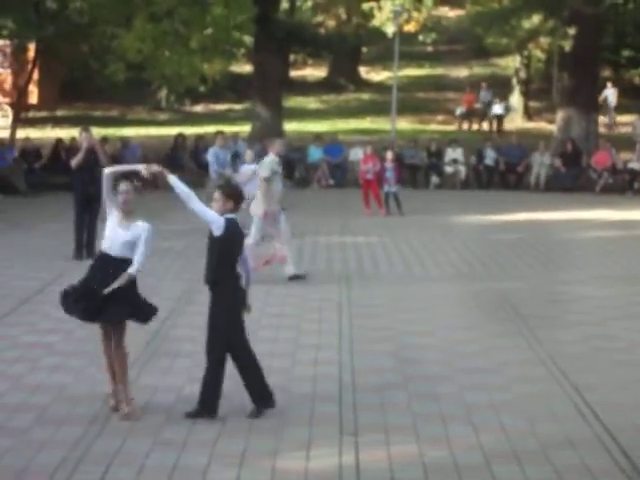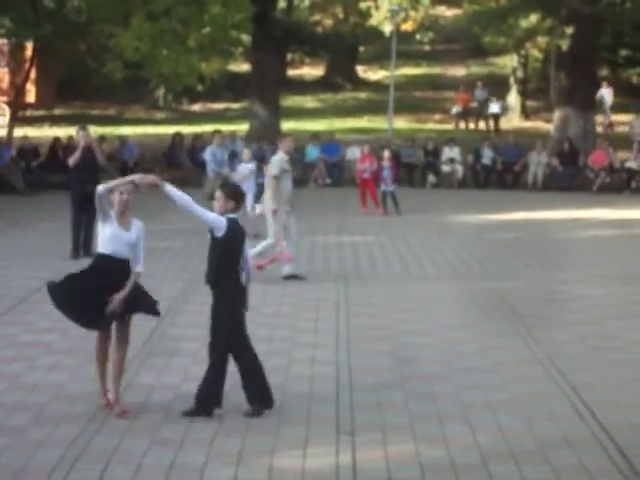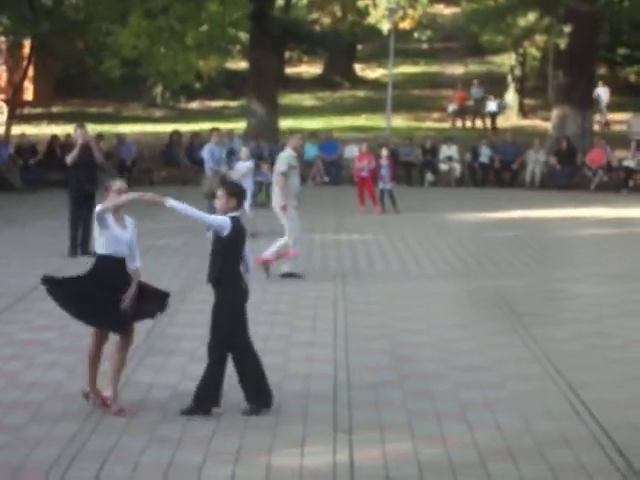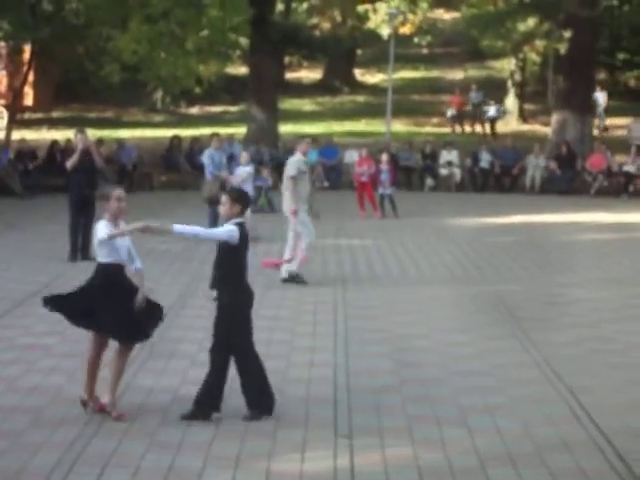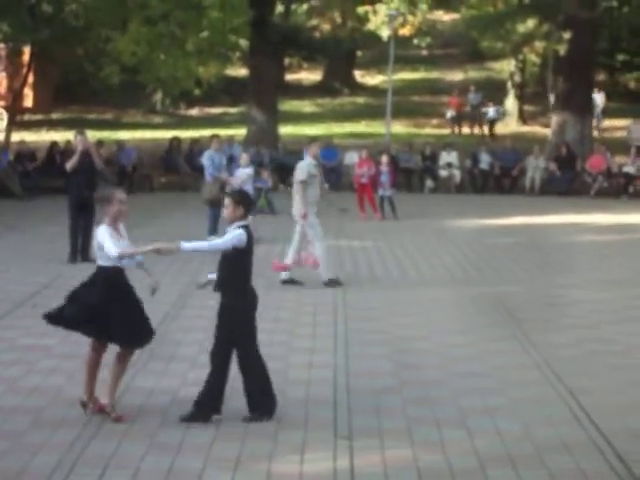
dt=0.1s
person 1, frame 1
left shoulder: (143, 227)
right shoulder: (112, 213)
left elbow: (137, 265)
right elbow: (106, 173)
left wrist: (114, 287)
right wrist: (134, 168)
left hip: (122, 280)
right hip: (101, 273)
left knee: (115, 340)
right knee: (108, 339)
left ankle: (122, 395)
right ankle: (119, 393)
person 1, frame 2
left shoulder: (138, 226)
right shoulder: (105, 215)
left elbow: (138, 265)
right elbow: (100, 191)
left wrist: (125, 292)
right wrist: (129, 179)
left hip: (121, 282)
right hip: (99, 275)
left knee: (122, 340)
right knee: (104, 339)
left ankle: (114, 394)
right ankle: (105, 391)
person 1, frame 3
left shoulder: (129, 222)
right shoulder: (102, 217)
left elbow: (135, 258)
right elbow: (101, 209)
left wrist: (132, 289)
right wrist: (131, 198)
left hip: (123, 280)
right hip: (101, 277)
left knee: (126, 337)
right knee: (100, 338)
left ankle: (112, 393)
right ankle: (92, 389)
person 1, frame 4
left shoulder: (124, 227)
right shoulder: (102, 226)
left elbow: (135, 261)
right elbow: (106, 236)
left wrist: (142, 289)
right wrist: (136, 227)
left hip: (122, 285)
right hip: (103, 286)
left knee: (127, 344)
right knee: (99, 346)
left ankle: (109, 400)
right ankle: (90, 397)
person 1, frame 5
left shoulder: (121, 228)
right shoulder: (103, 231)
left elbow: (131, 253)
right elbow: (115, 253)
left wrist: (150, 274)
right wrist: (145, 250)
left hip: (118, 288)
right hip: (104, 289)
left knee: (129, 346)
right knee: (100, 347)
person 2, frame 1
left shoulder: (221, 224)
right shoulder: (234, 229)
left elbow: (192, 201)
right elbow: (244, 266)
left wrist: (167, 175)
right wrist: (243, 294)
left hip: (224, 293)
right hip: (229, 292)
left knee: (236, 346)
right knee: (217, 347)
left ankle: (262, 398)
right ankle: (208, 404)
person 2, frame 2
left shoulder: (222, 224)
right shoulder: (237, 229)
left elbow: (191, 206)
right elbow: (245, 265)
left wrist: (163, 185)
right wrist: (243, 293)
left hip: (227, 293)
right hip: (230, 291)
left knee: (239, 345)
right knee: (220, 346)
left ankle: (261, 399)
right ankle: (206, 403)
person 2, frame 3
left shoulder: (226, 224)
right shoulder: (234, 226)
left elbow: (196, 215)
right elbow: (242, 262)
left wrist: (163, 200)
left hip: (229, 293)
right hip: (228, 291)
left knee: (239, 344)
right knee: (218, 345)
left ankle: (260, 398)
right ankle: (204, 401)
person 2, frame 4
left shoulder: (233, 231)
right shoulder: (236, 231)
left elbow: (203, 233)
left wrist: (168, 228)
left hip: (235, 298)
right hip: (231, 296)
left knee: (243, 349)
right knee: (220, 350)
left ankle: (262, 404)
right ankle: (205, 405)
person 2, frame 5
left shoulder: (239, 234)
right shoulder: (237, 233)
left elbow: (211, 245)
left wrist: (176, 247)
right wrist: (213, 278)
left hip: (240, 301)
right hip: (230, 300)
left knee: (247, 351)
right knee: (220, 353)
left ankle: (263, 406)
right ankle: (205, 407)
person 3, frame 1
left shoulder: (276, 162)
right shoulder: (268, 162)
right elbow: (261, 185)
right wrist: (264, 207)
left hip: (275, 208)
right hip: (266, 207)
left knee: (284, 238)
right knee: (254, 239)
left ankle: (291, 271)
person 3, frame 2
left shoulder: (285, 161)
right shoulder: (277, 160)
right elbow: (271, 182)
right wrist: (273, 205)
left hip: (284, 206)
right hip: (276, 206)
left knee: (290, 237)
right knee: (274, 239)
left ankle: (289, 270)
person 3, frame 3
left shoulder: (293, 157)
right shoulder: (285, 157)
right elbow: (278, 178)
right wrist: (283, 200)
left hip: (290, 202)
right hip: (284, 202)
left knee: (293, 235)
right knee: (292, 235)
left ankle: (288, 269)
right ankle: (266, 258)
person 3, frame 4
left shoulder: (302, 162)
right shoulder: (294, 161)
right elbow: (288, 182)
right wrist: (292, 205)
left hip: (300, 207)
right hip: (295, 207)
left knee: (294, 240)
right knee: (308, 236)
left ankle: (286, 273)
right ankle: (293, 269)
person 3, frame 5
left shoulder: (313, 165)
right shoulder: (304, 165)
left elbow: (317, 185)
right elbow: (298, 186)
right wrist: (302, 208)
left hip: (309, 210)
right hip: (304, 210)
left knee: (297, 243)
right knee: (317, 241)
left ankle: (285, 275)
right ankle: (328, 277)
person 4, frame 1
left shoulder: (96, 151)
right shoulder: (76, 151)
left elbow: (105, 164)
right elbow: (74, 164)
left wrist: (98, 148)
right wrist: (84, 149)
left hip: (95, 190)
right hip: (80, 190)
left knee: (92, 220)
right knee: (79, 220)
left ankle: (90, 250)
right ankle: (78, 250)
person 4, frame 2
left shoulder: (93, 150)
right shoulder: (73, 149)
left elbow: (102, 163)
right elbow: (71, 163)
left wrist: (95, 146)
right wrist: (81, 147)
left hip: (92, 189)
right hip: (77, 189)
left knee: (90, 220)
right knee: (77, 219)
left ankle: (87, 249)
right ankle: (75, 249)
person 4, frame 3
left shoulder: (91, 148)
right shoulder: (71, 147)
left elbow: (100, 161)
right elbow: (69, 161)
left wrist: (93, 145)
right wrist: (79, 145)
left hip: (90, 187)
right hip: (75, 187)
left knee: (88, 218)
right knee: (75, 217)
left ankle: (85, 247)
right ankle: (73, 247)
person 4, frame 4
left shoulder: (91, 153)
right shoulder: (71, 152)
left elbow: (100, 166)
right elbow: (69, 166)
left wrist: (93, 150)
right wrist: (79, 150)
left hip: (90, 192)
right hip: (75, 192)
left knee: (88, 223)
right knee: (75, 222)
left ankle: (85, 252)
right ankle: (73, 252)
person 4, frame 5
left shoulder: (91, 154)
right shoulder: (71, 154)
left elbow: (100, 167)
right elbow: (69, 168)
left wrist: (92, 151)
right wrist: (78, 152)
left hip: (90, 193)
right hip: (75, 194)
left knee: (88, 224)
right knee: (74, 224)
left ankle: (85, 253)
right ankle: (73, 254)
